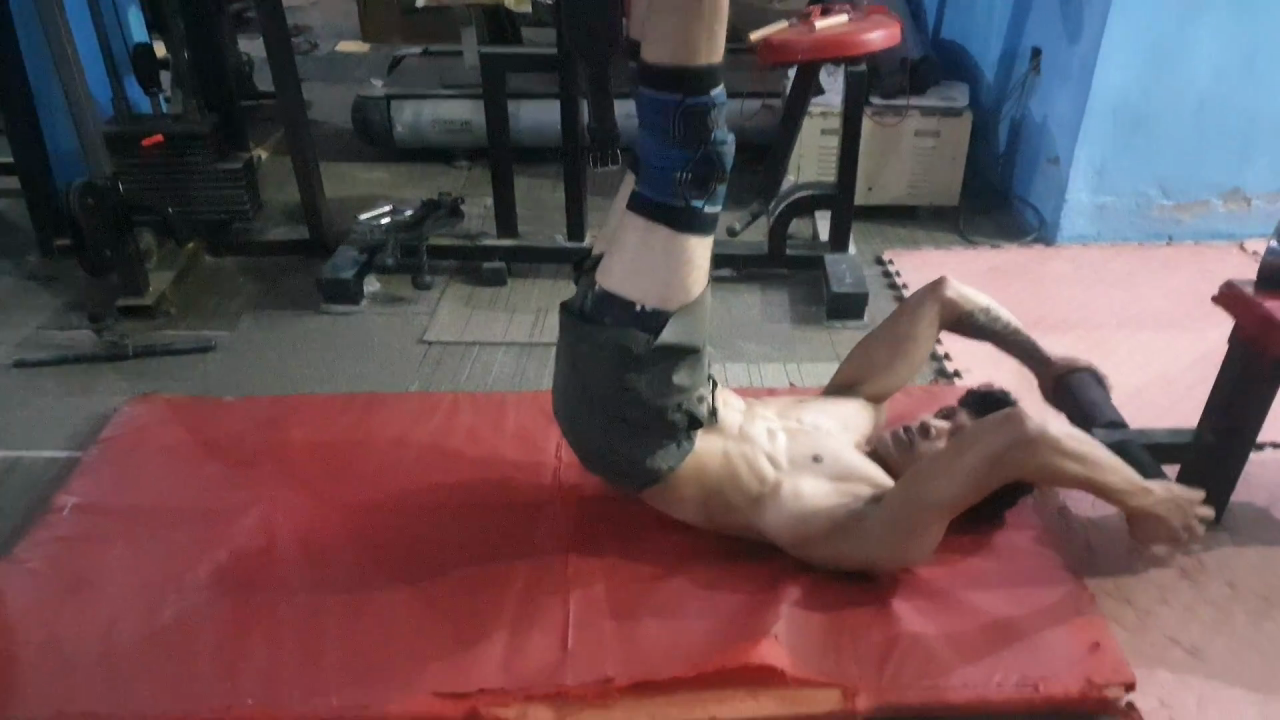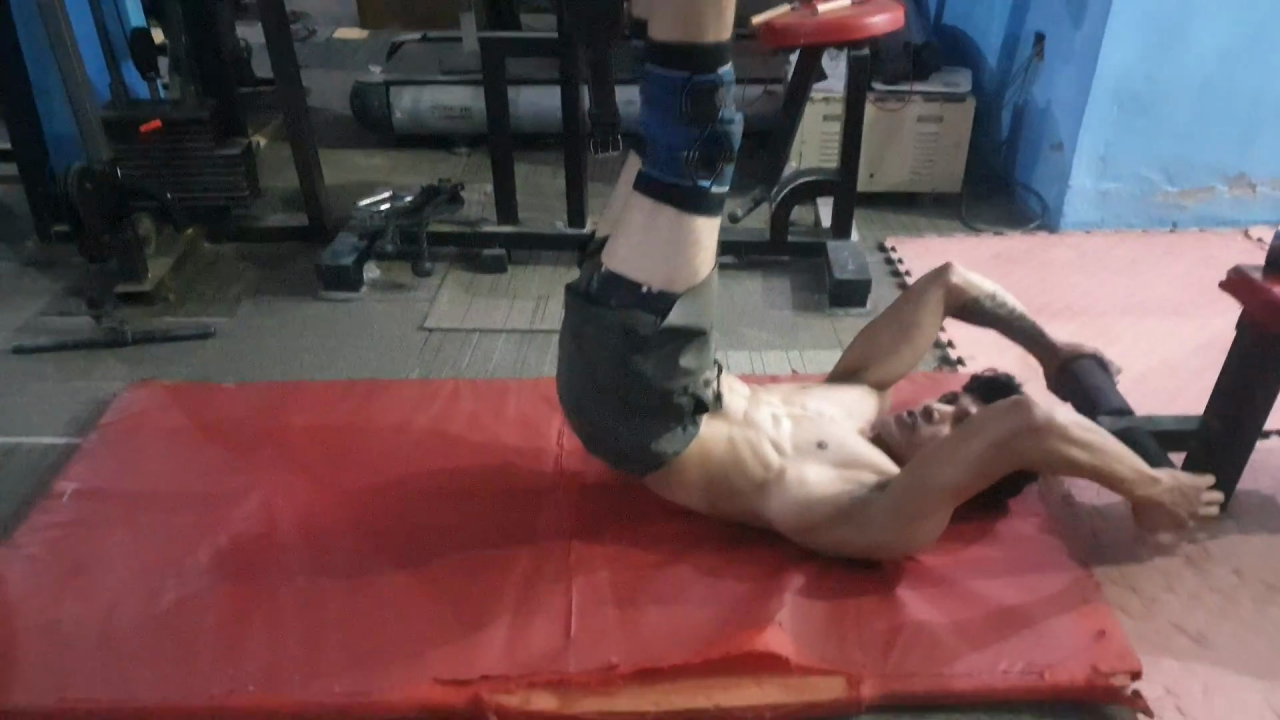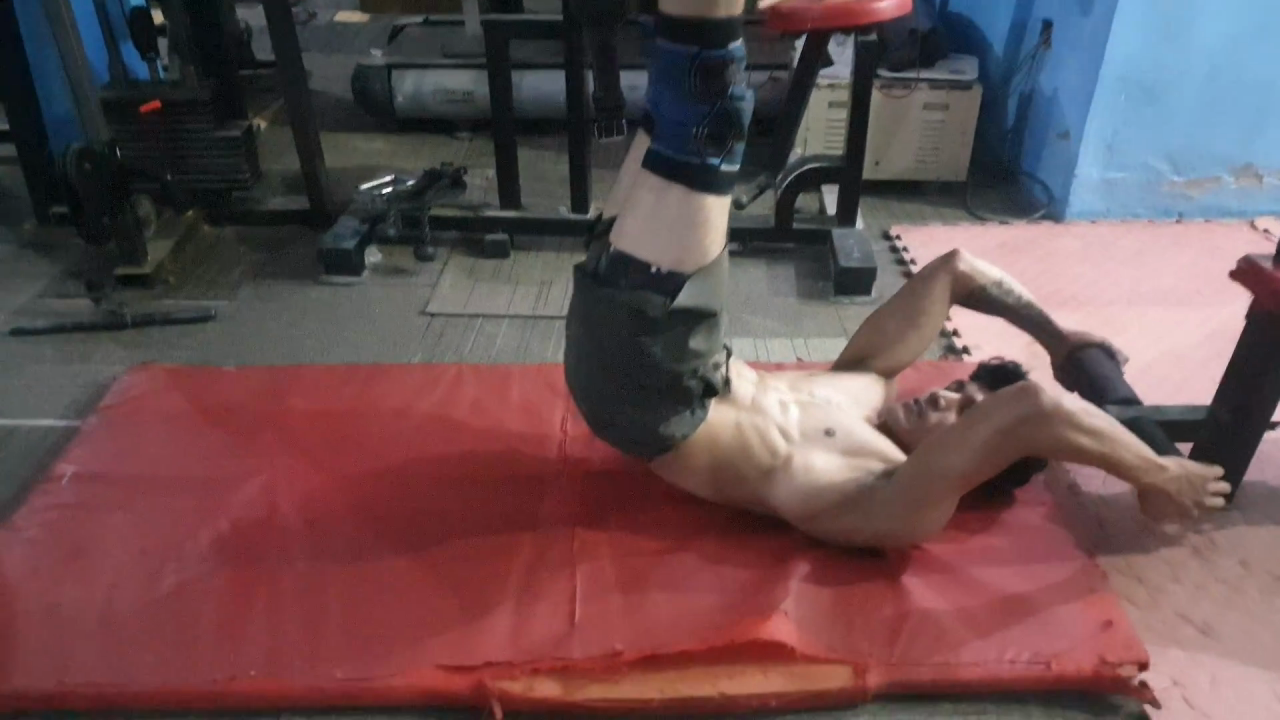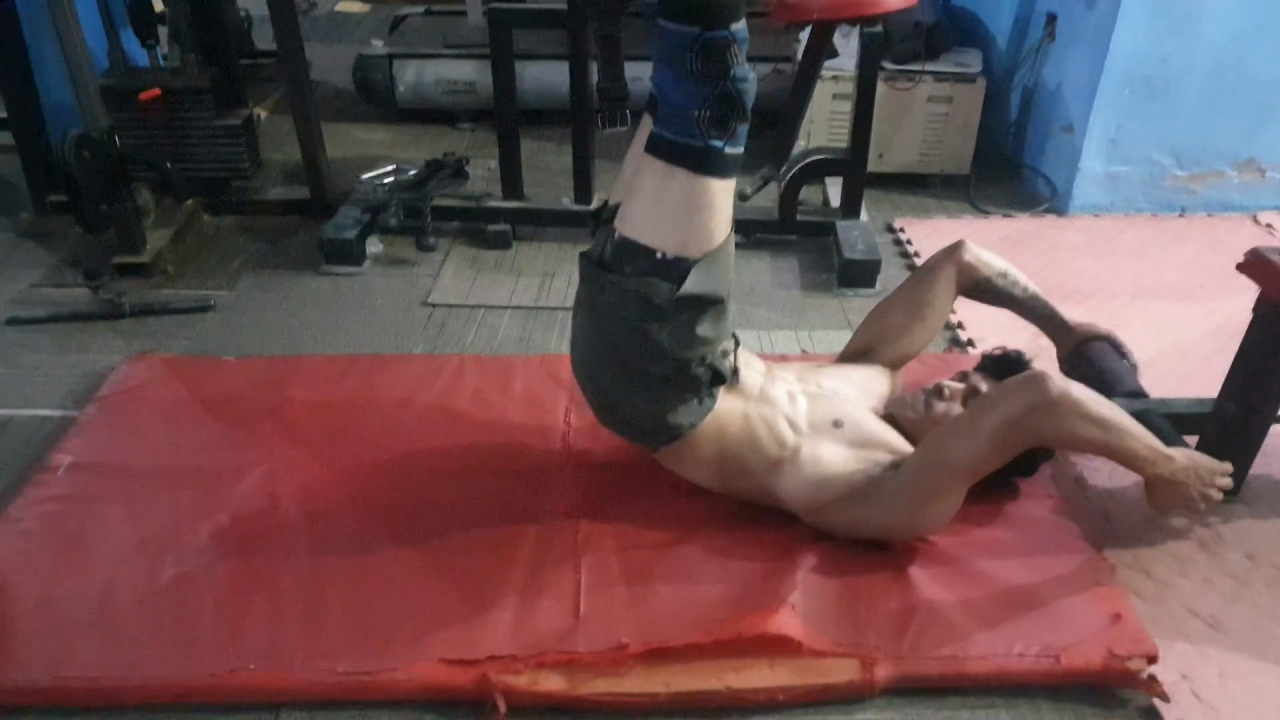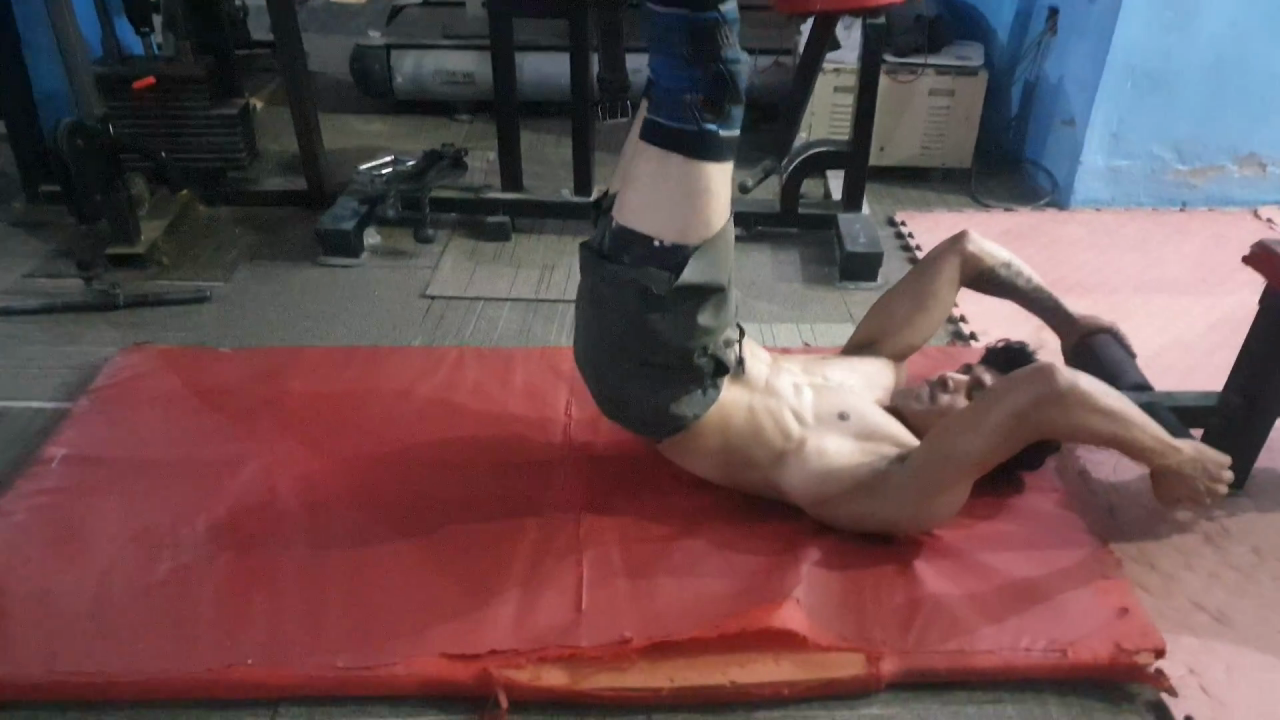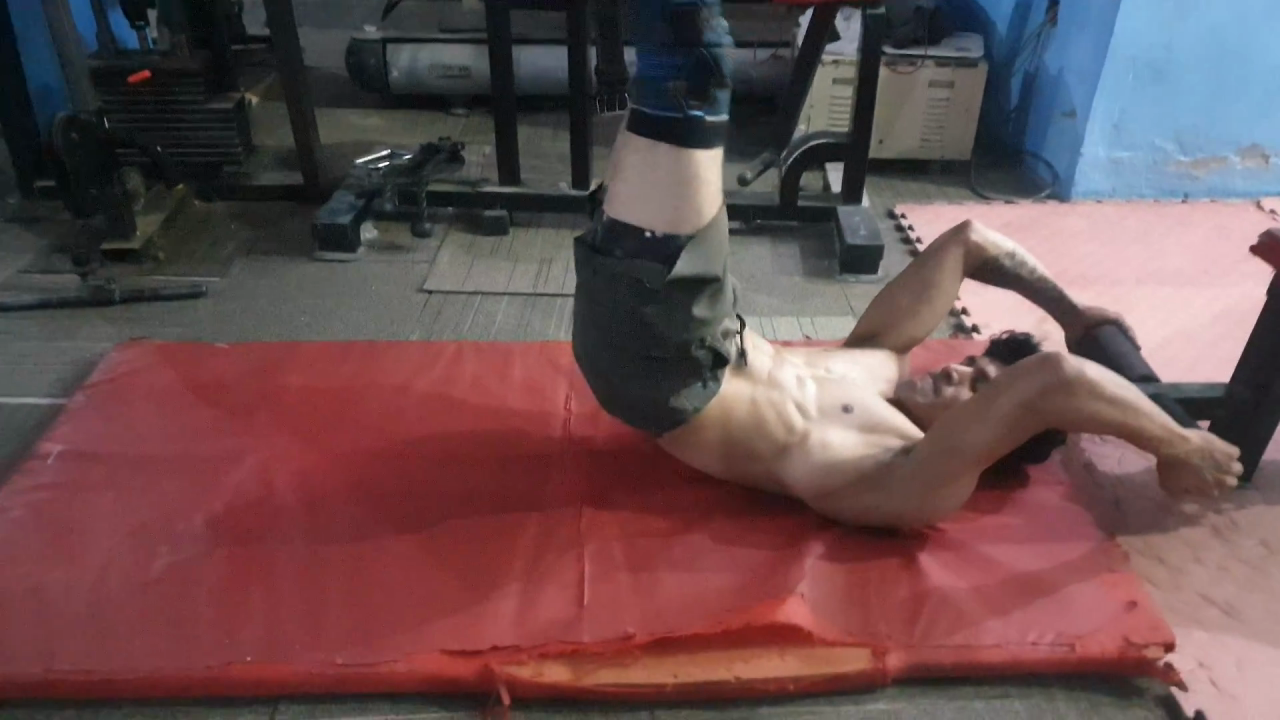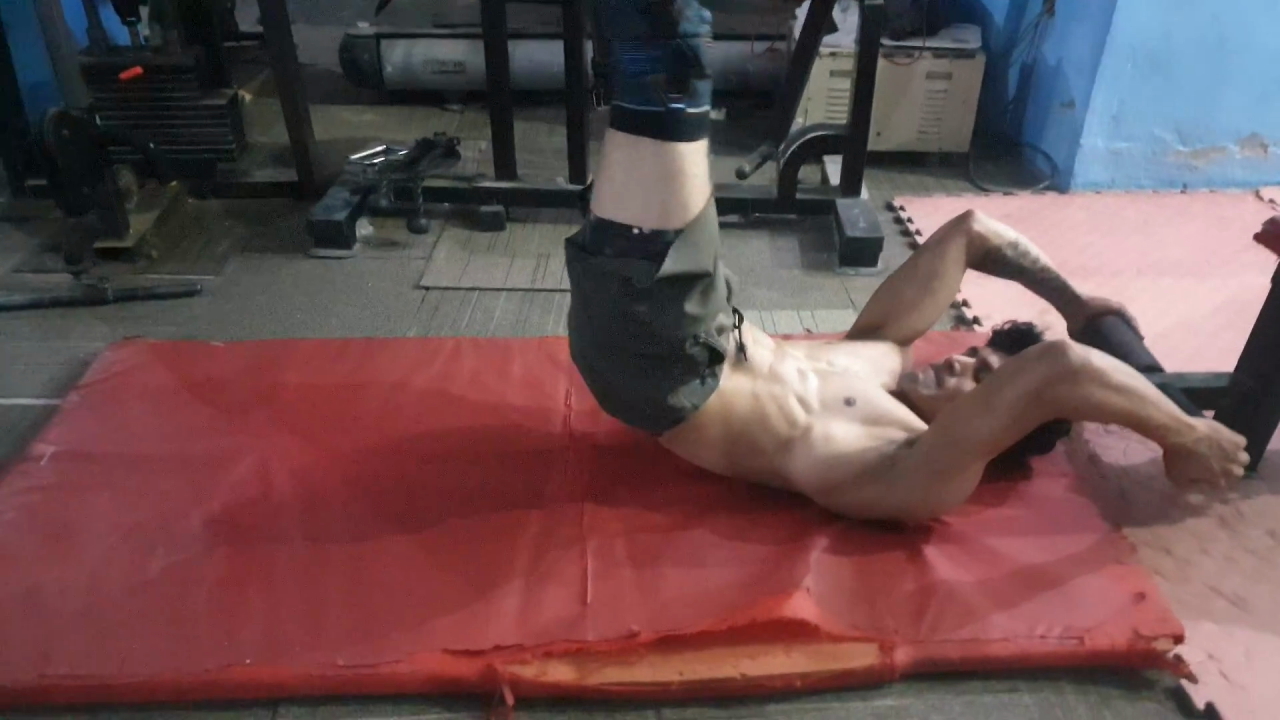
dt=0.1s
person 1, frame 1
left shoulder: (896, 533)
right shoulder: (854, 416)
right elbow: (943, 297)
left wrist: (1143, 501)
right wrist: (1044, 364)
left hip: (630, 420)
right hip: (625, 396)
person 1, frame 2
left shoulder: (899, 520)
right shoulder: (859, 403)
right elbow: (948, 283)
left wrist: (1151, 489)
right wrist: (1050, 350)
left hip: (633, 395)
right hip: (627, 361)
person 1, frame 3
left shoulder: (907, 508)
right shoulder: (864, 391)
right elbow: (957, 270)
left wrist: (1156, 477)
right wrist: (1058, 339)
left hip: (645, 389)
right hip: (635, 361)
person 1, frame 4
left shoulder: (914, 499)
right shoulder: (870, 382)
right elbow: (961, 261)
left wrist: (1166, 468)
right wrist: (1064, 330)
left hip: (652, 374)
right hip: (650, 334)
person 1, frame 5
left shoulder: (921, 494)
right shoulder: (875, 374)
right elbow: (965, 252)
left wrist: (1171, 461)
right wrist: (1067, 323)
left hip: (655, 367)
person 1, frame 6
left shoulder: (925, 487)
right shoulder: (878, 367)
right elbow: (968, 241)
left wrist: (1180, 448)
right wrist: (1072, 313)
left hip: (654, 357)
right hip: (647, 316)
person 1, frame 7
left shoulder: (929, 480)
right shoulder: (882, 360)
right elbow: (970, 232)
left wrist: (1186, 439)
right wrist: (1075, 305)
left hip: (656, 363)
right hip: (681, 334)
